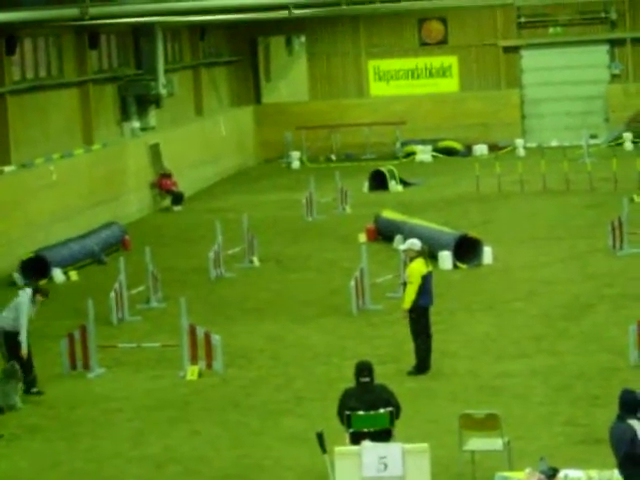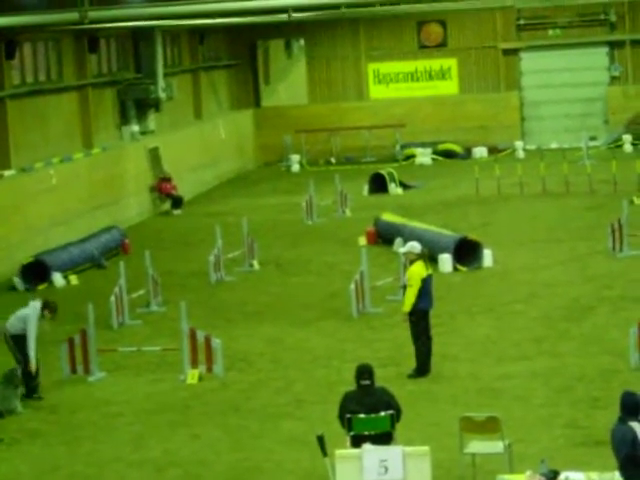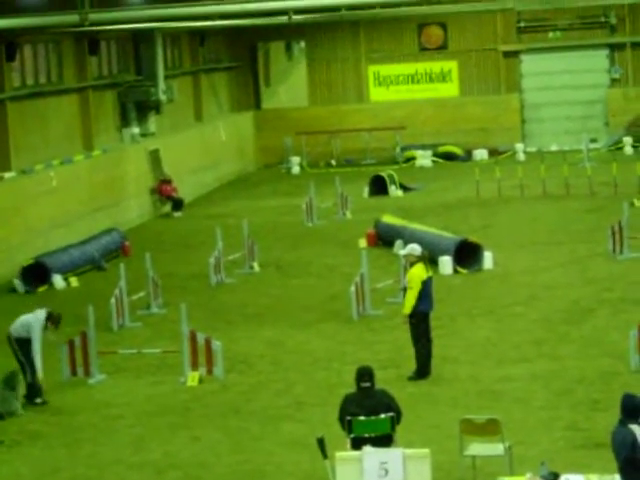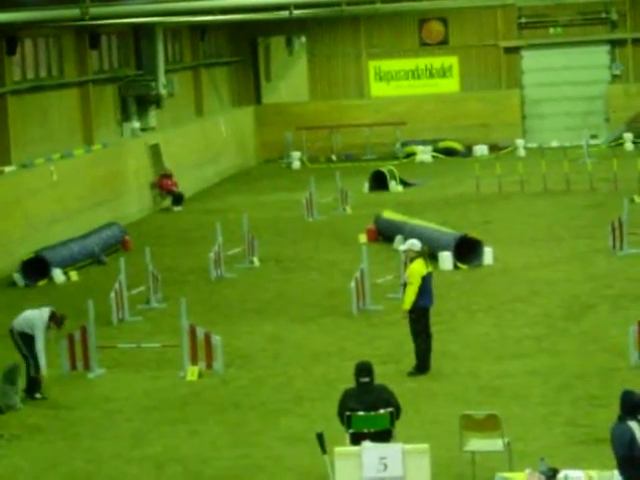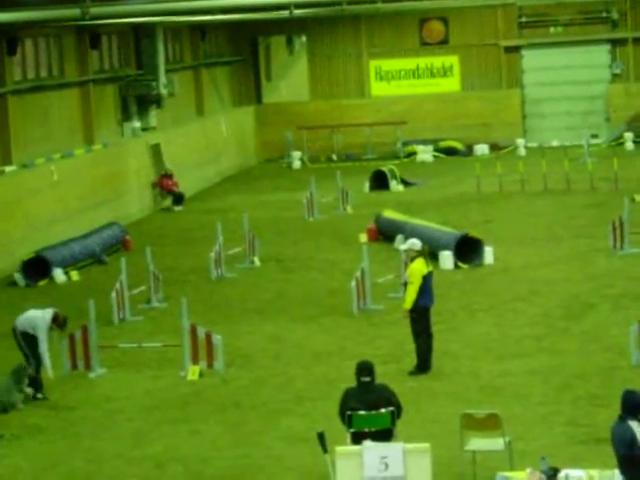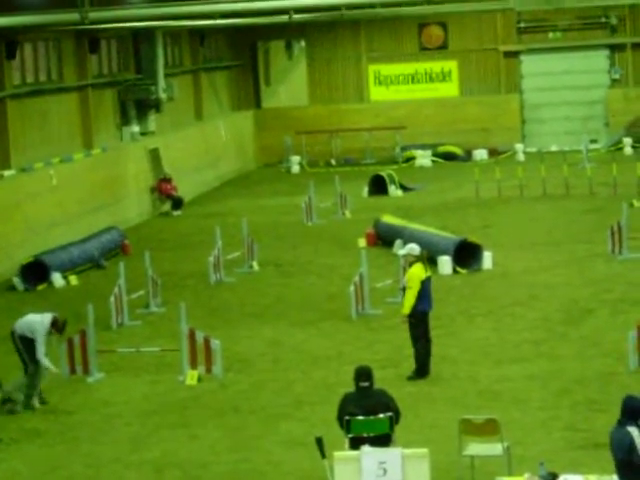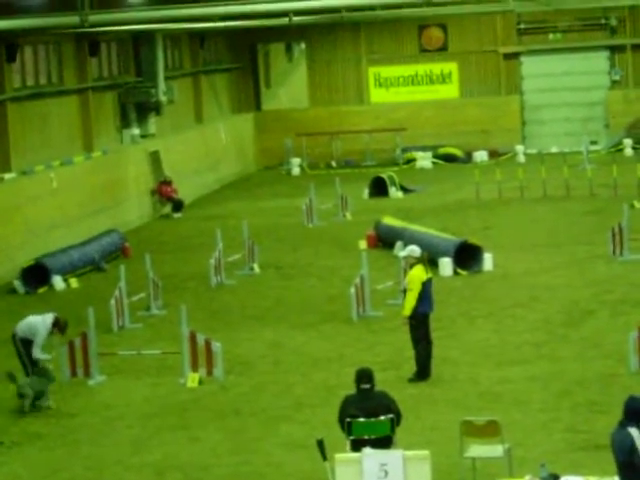
dt=0.2s
person 1, frame 1
left shoulder: (414, 267)
right shoulder: (425, 262)
left elbow: (412, 289)
left wrist: (406, 306)
left hip: (417, 305)
right hip: (425, 303)
left knee: (418, 336)
right knee: (425, 334)
left ankle: (421, 367)
right ankle: (425, 364)
person 1, frame 2
left shoulder: (414, 270)
right shoulder: (424, 265)
left elbow: (412, 292)
left wrist: (406, 310)
left hip: (417, 308)
right hip: (425, 306)
left knee: (419, 339)
right knee: (425, 337)
left ankle: (421, 370)
right ankle: (425, 367)
person 1, frame 3
left shoulder: (415, 272)
right shoulder: (425, 268)
left elbow: (412, 294)
left wrist: (406, 312)
left hip: (417, 310)
right hip: (425, 308)
left knee: (419, 341)
right knee: (425, 339)
left ankle: (421, 372)
right ankle: (426, 369)
person 1, frame 4
left shoulder: (414, 268)
right shoulder: (424, 263)
left elbow: (412, 290)
left wrist: (406, 307)
left hip: (417, 305)
right hip: (425, 303)
left knee: (418, 336)
right knee: (425, 334)
left ankle: (421, 367)
right ankle: (425, 364)
person 1, frame 5
left shoulder: (415, 267)
right shoulder: (425, 262)
left elbow: (412, 289)
left wrist: (407, 307)
left hip: (418, 305)
right hip: (426, 303)
left knee: (419, 336)
right knee: (426, 334)
left ankle: (422, 366)
right ankle: (426, 364)
person 1, frame 6
left shoulder: (414, 272)
right shoulder: (423, 267)
left elbow: (411, 294)
left wrist: (405, 312)
left hip: (416, 310)
right hip: (424, 308)
left knee: (418, 341)
right knee: (424, 339)
left ankle: (420, 371)
right ankle: (424, 368)
person 1, frame 7
left shoulder: (414, 274)
right shoulder: (424, 269)
left elbow: (412, 296)
left wrist: (406, 314)
left hip: (417, 312)
right hip: (425, 309)
left knee: (419, 343)
right knee: (425, 341)
left ankle: (421, 373)
right ankle: (426, 370)
